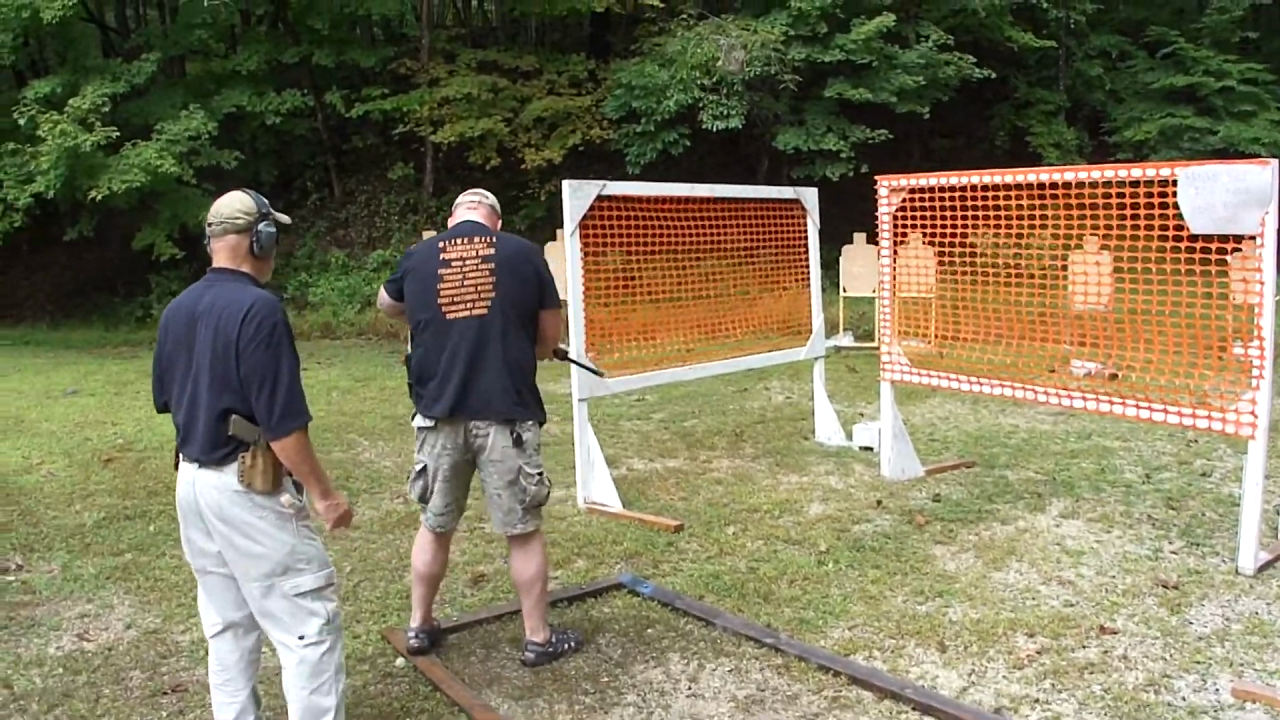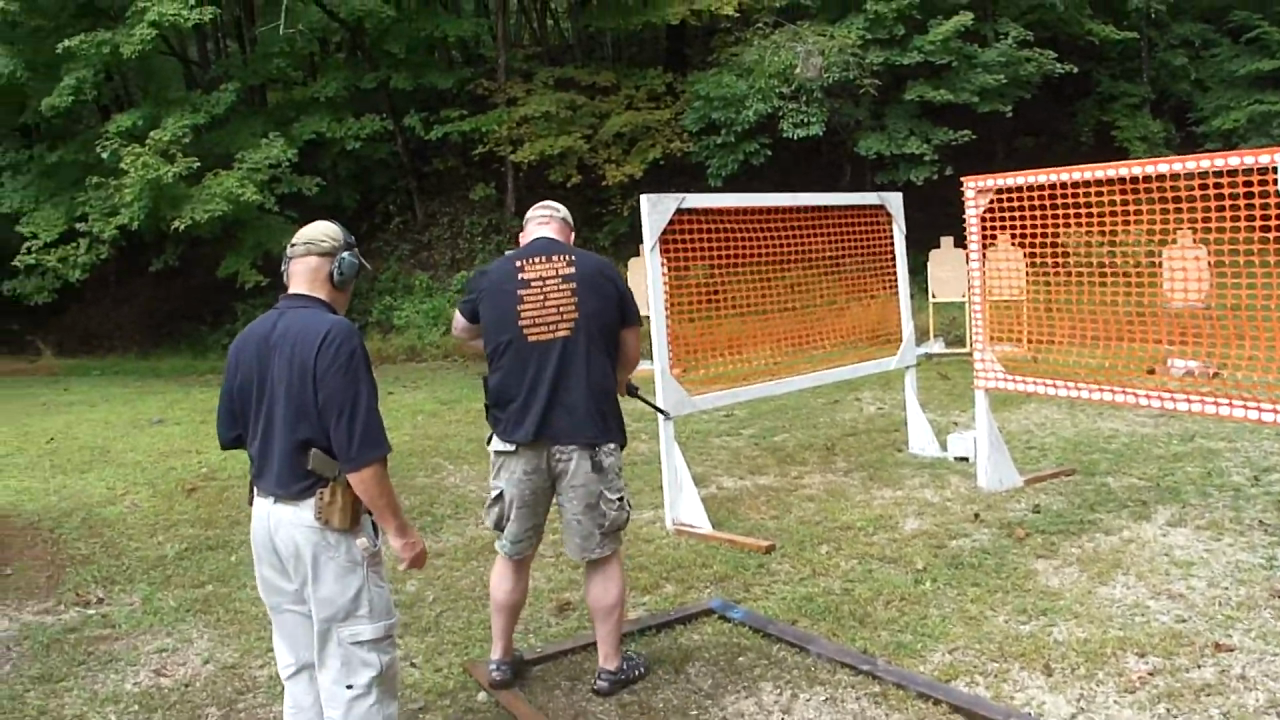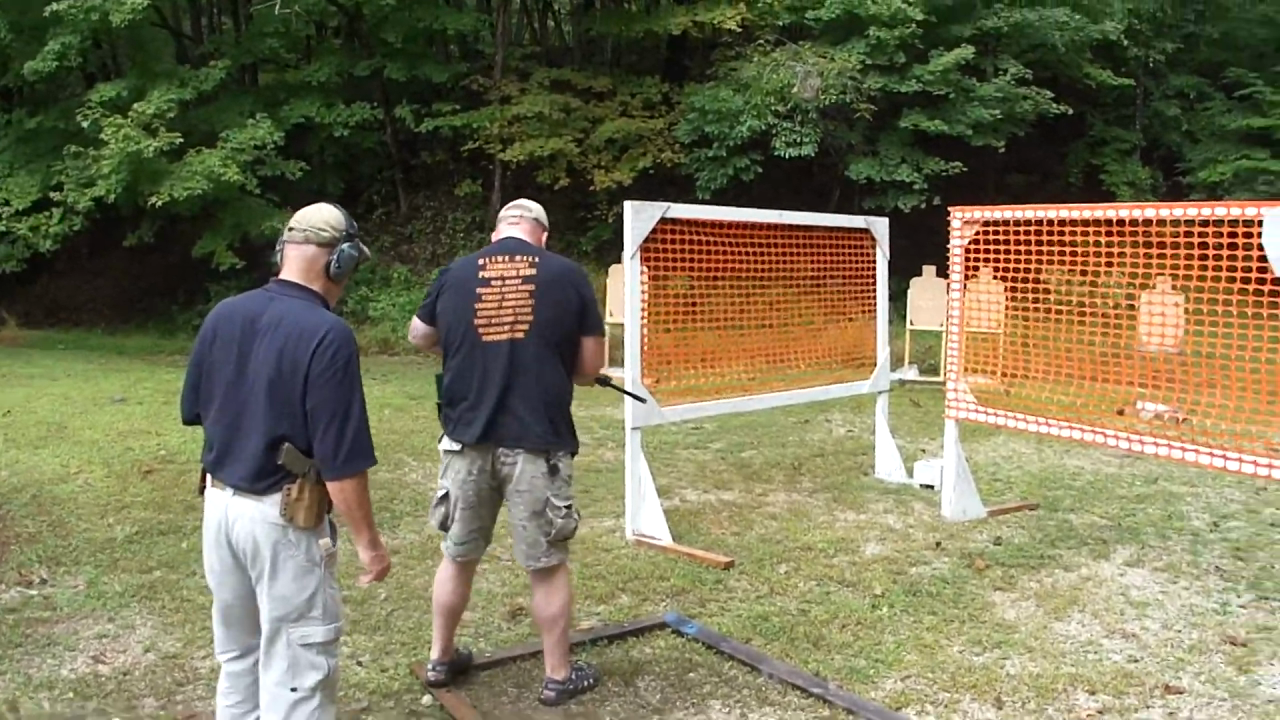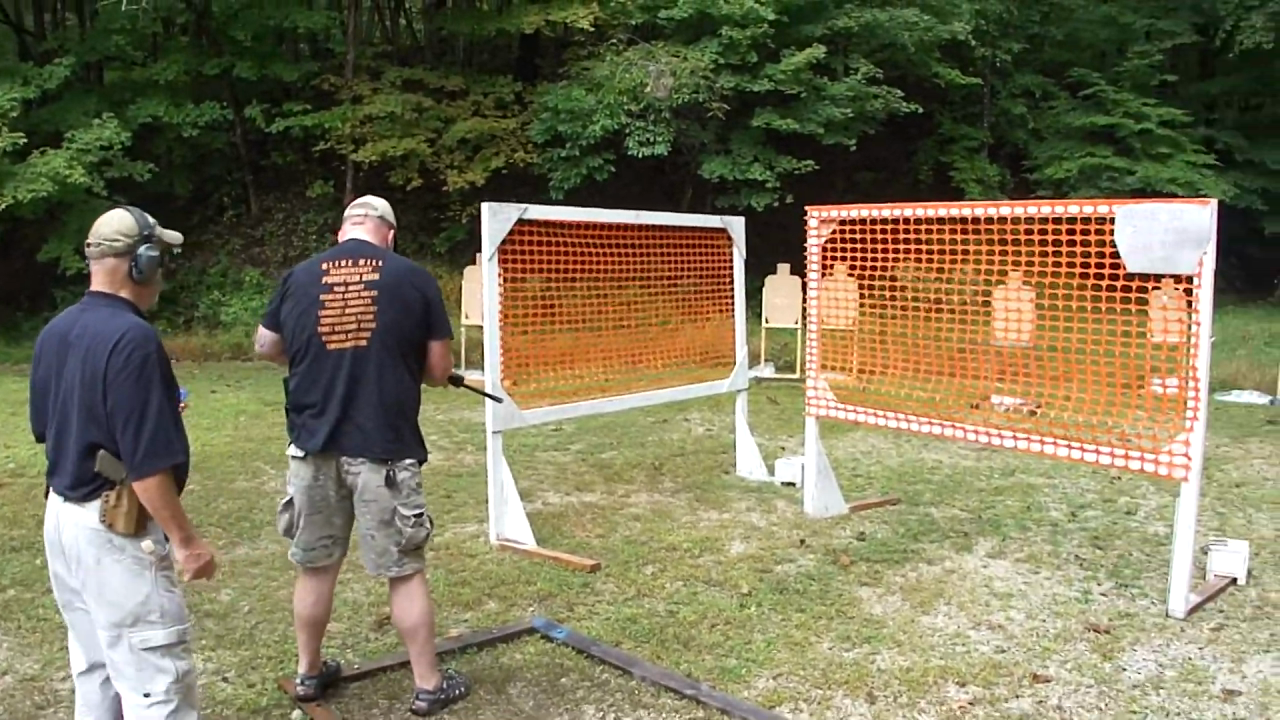
dt=0.5s
person 1, frame 1
left shoulder: (176, 310)
right shoulder: (258, 308)
left elbow: (166, 399)
right elbow: (283, 423)
right wrist: (323, 491)
left hip: (192, 481)
right hip: (250, 488)
left knee: (227, 624)
right knee: (309, 621)
person 1, frame 2
left shoulder: (246, 340)
right shoulder: (334, 334)
left elbow: (232, 435)
right elbow: (360, 453)
right wrist: (397, 529)
left hip: (266, 516)
right hip: (327, 522)
left knee: (299, 662)
right knee: (358, 667)
person 1, frame 3
left shoulder: (224, 315)
right shoulder: (327, 335)
left elbow: (194, 410)
right elbow: (341, 461)
right wrist: (368, 541)
left hip: (220, 504)
right hip: (282, 518)
left knee: (237, 651)
right knee: (298, 667)
person 1, frame 4
left shoulder: (54, 332)
right shoulder: (131, 338)
right elbow: (148, 463)
right wrist: (186, 540)
left hip: (62, 515)
right hip: (116, 527)
left knee: (94, 665)
right knee: (156, 678)
person 2, frame 1
left shoulder: (417, 256)
right shoulder: (524, 253)
left elbow: (386, 304)
right elbow: (550, 336)
left hip: (439, 413)
right hip: (507, 413)
left knee: (435, 525)
right knee: (524, 529)
left ankle: (419, 626)
right ankle: (538, 637)
person 2, frame 2
left shoulder: (491, 276)
right shoulder: (602, 271)
left elbow: (461, 330)
right elbow: (629, 356)
left hip: (517, 437)
right hip: (589, 435)
left knee: (513, 552)
right knee: (602, 555)
left ankle: (501, 659)
right ankle: (611, 666)
person 2, frame 3
left shoulder: (455, 274)
right shoulder: (569, 275)
left elbow: (419, 338)
right elbow: (590, 369)
left hip: (466, 438)
right hip: (539, 442)
left knee: (458, 554)
right knee: (549, 563)
left ankle: (441, 658)
right ankle: (559, 675)
person 2, frame 4
left shoulder: (298, 276)
right shoulder: (414, 278)
left elbow: (265, 347)
right elbow: (438, 372)
left hip: (314, 446)
right hip: (385, 449)
left knee: (315, 564)
right knee: (405, 570)
left ankle: (309, 672)
